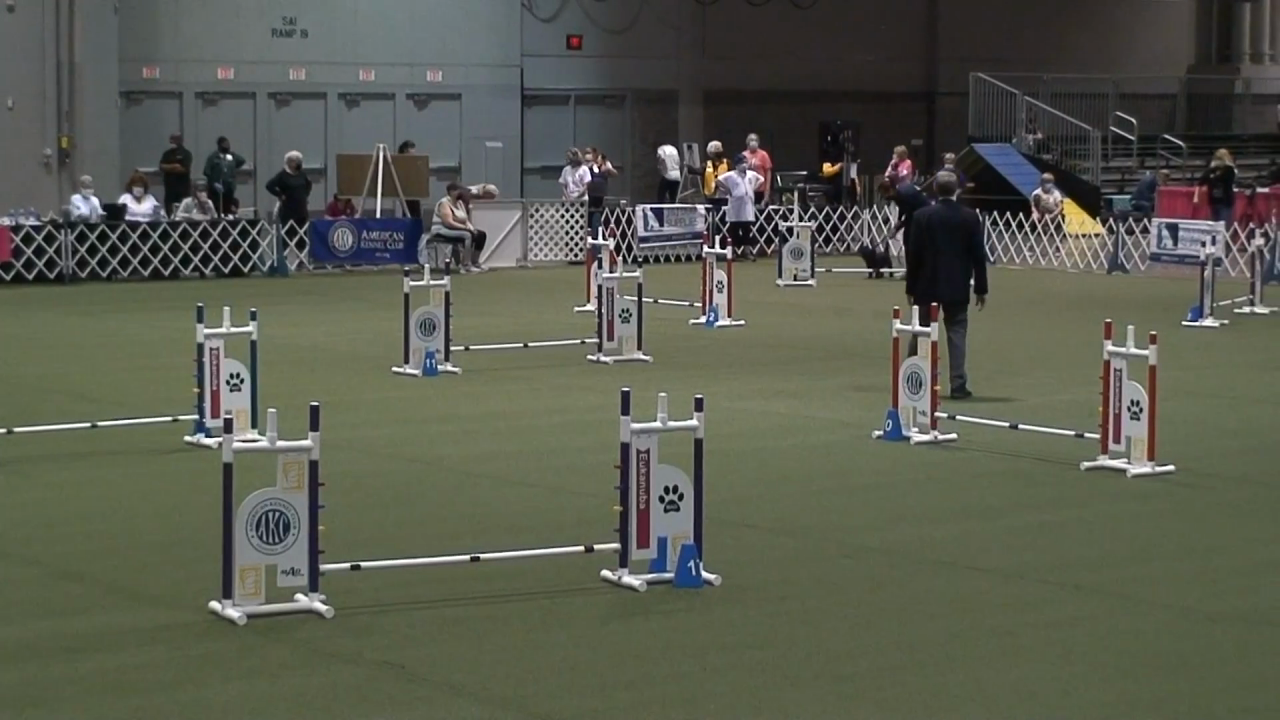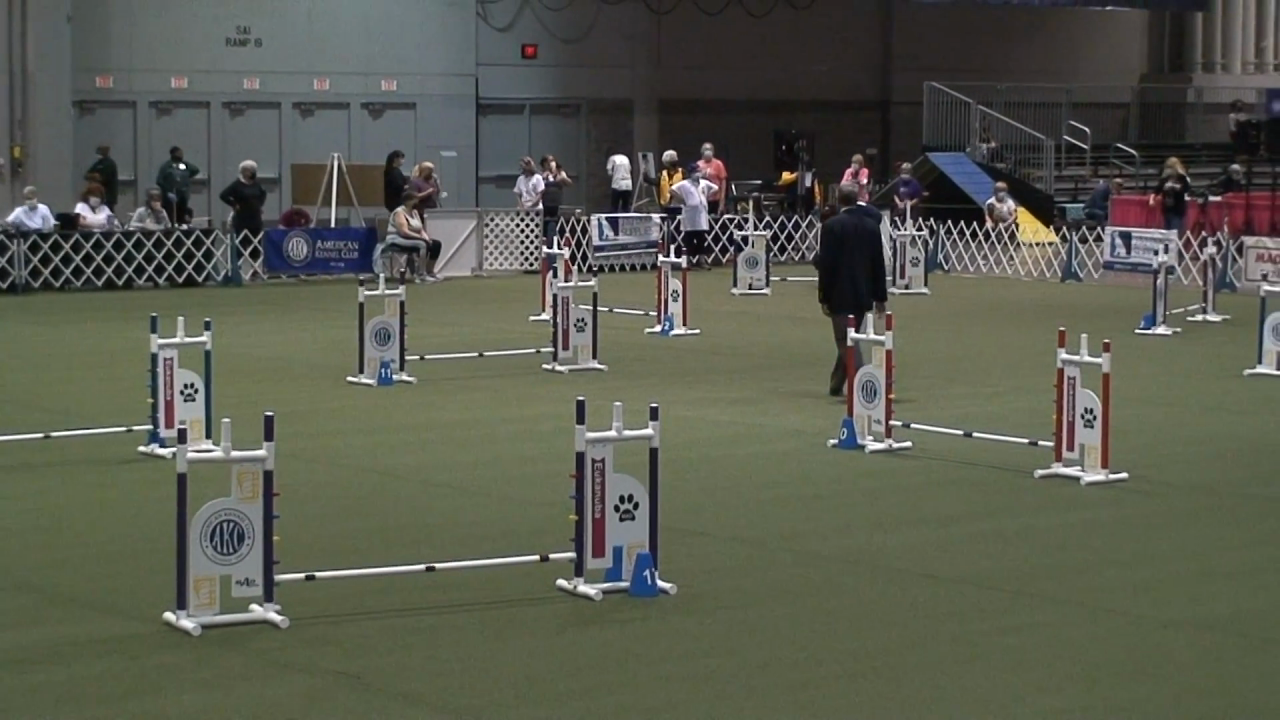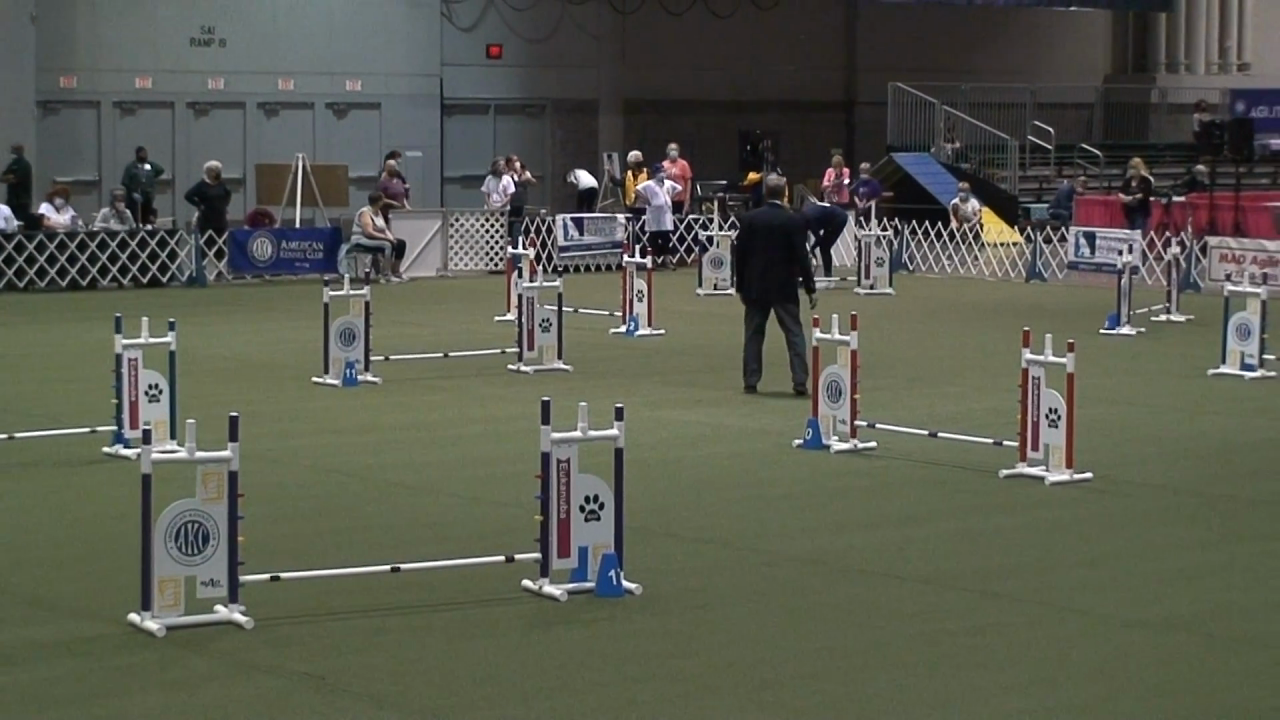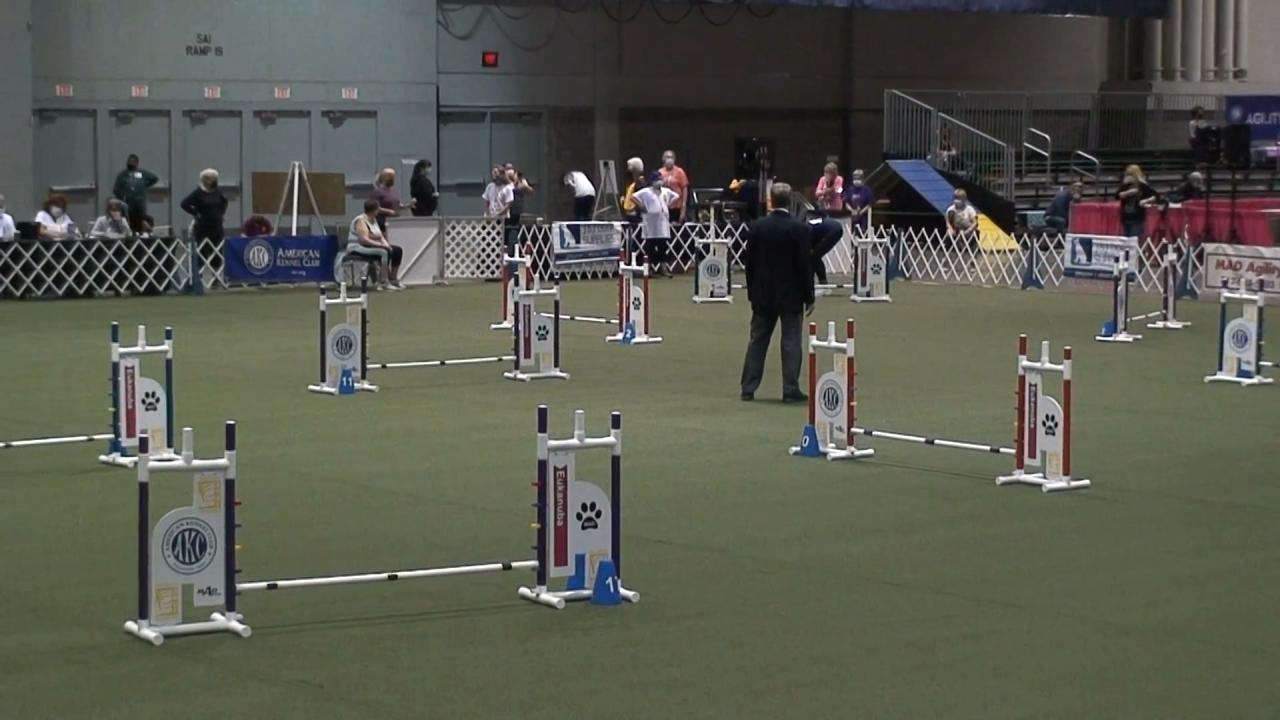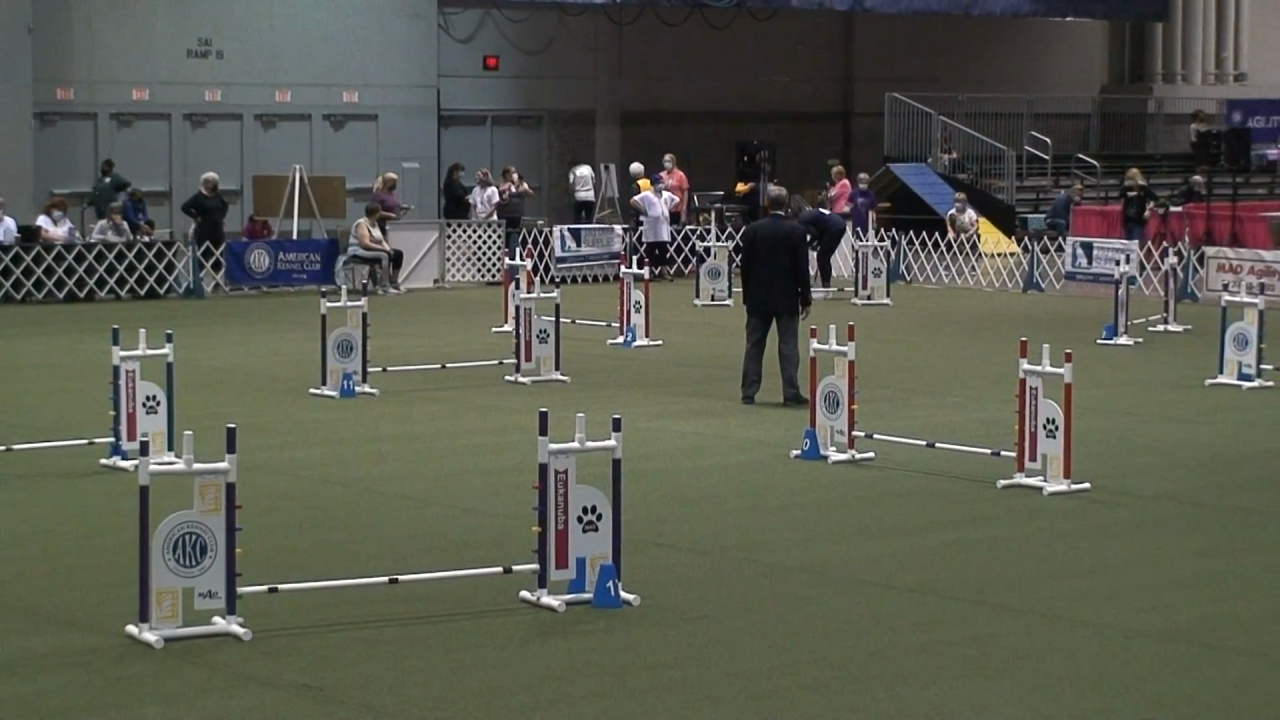
dt=1s
person 1, frame 1
left shoulder: (922, 216)
right shoulder: (970, 217)
left elbow: (913, 255)
right elbow: (978, 255)
left wrist: (910, 287)
right wrist: (981, 288)
left hip: (926, 286)
right hip: (957, 287)
right knee: (957, 333)
right ankle: (958, 385)
person 1, frame 2
left shoulder: (832, 225)
right shoulder: (872, 225)
left elbow: (825, 263)
right elbow: (878, 263)
left wrist: (823, 297)
right wrist: (880, 296)
left hip: (840, 294)
right hip: (864, 294)
left knee: (846, 339)
right knee: (849, 338)
right ankle: (836, 384)
person 1, frame 3
left shoulder: (748, 218)
right shoulder: (793, 220)
left elbow: (739, 254)
right elbow: (801, 256)
left wrist: (741, 286)
right wrist: (810, 288)
left hip: (754, 287)
right hip: (784, 287)
left knee: (753, 334)
right knee: (794, 333)
left ankle: (750, 381)
right ankle: (800, 381)
person 1, frame 4
left shoulder: (756, 227)
right shoulder: (799, 228)
left elbow: (749, 262)
right elbow: (805, 265)
left wrist: (752, 291)
right wrist: (809, 296)
left hip: (762, 294)
right hip: (790, 295)
left knee: (757, 340)
right knee: (791, 342)
left ankle: (748, 388)
right ankle: (790, 389)
person 1, frame 5
left shoulder: (752, 230)
right shoulder: (796, 231)
left elbow: (744, 265)
right elbow: (802, 268)
left wrist: (747, 295)
right wrist: (806, 299)
left hip: (757, 297)
right hip: (786, 298)
left knee: (754, 344)
right knee: (788, 345)
left ankle: (748, 392)
right ankle: (791, 393)
